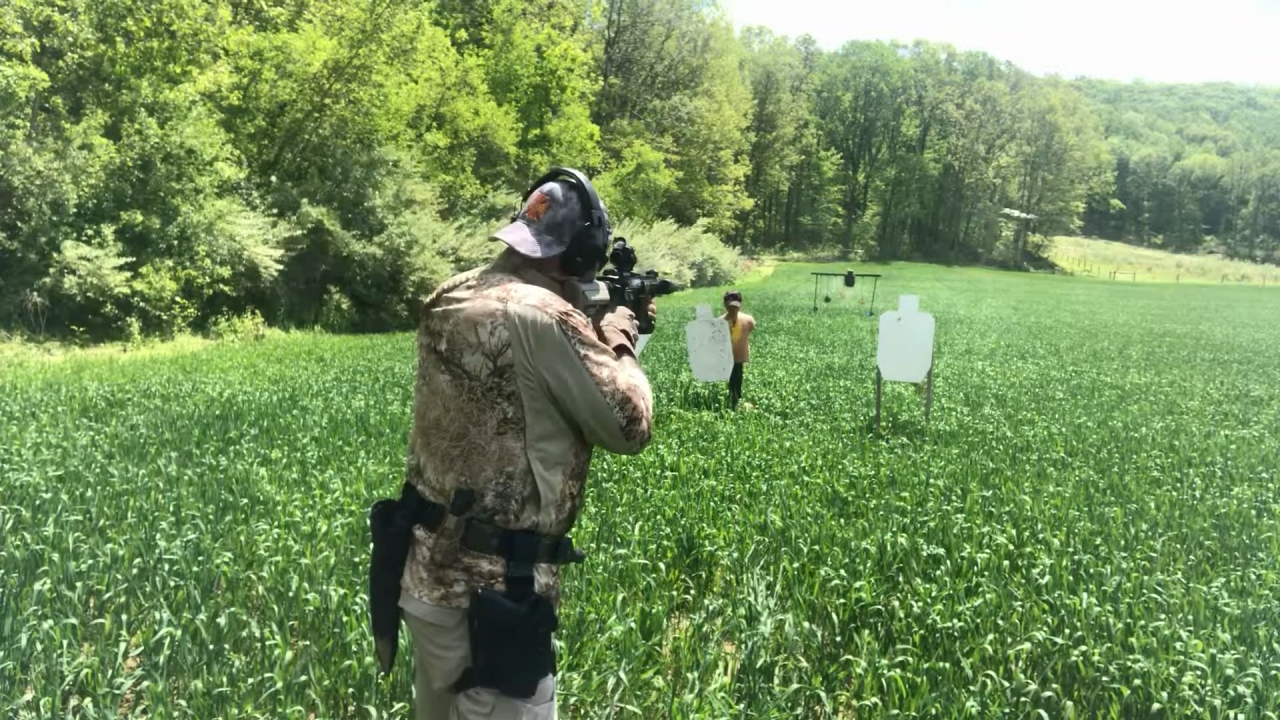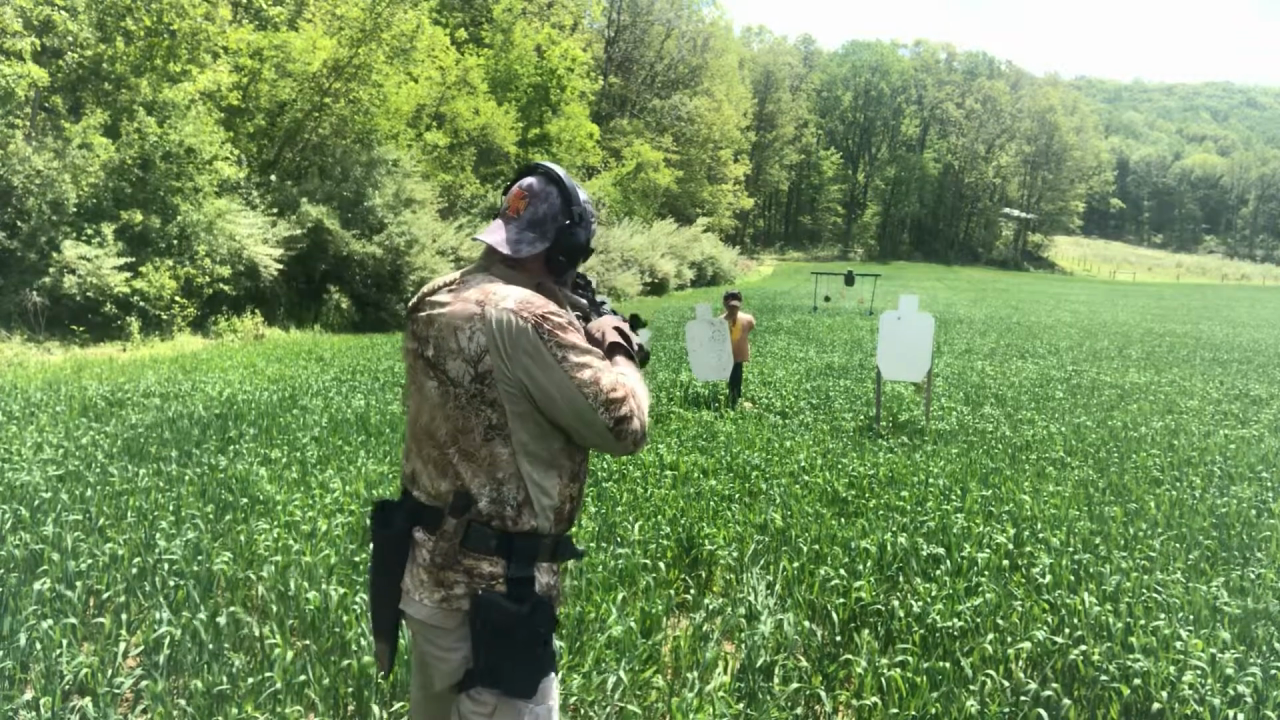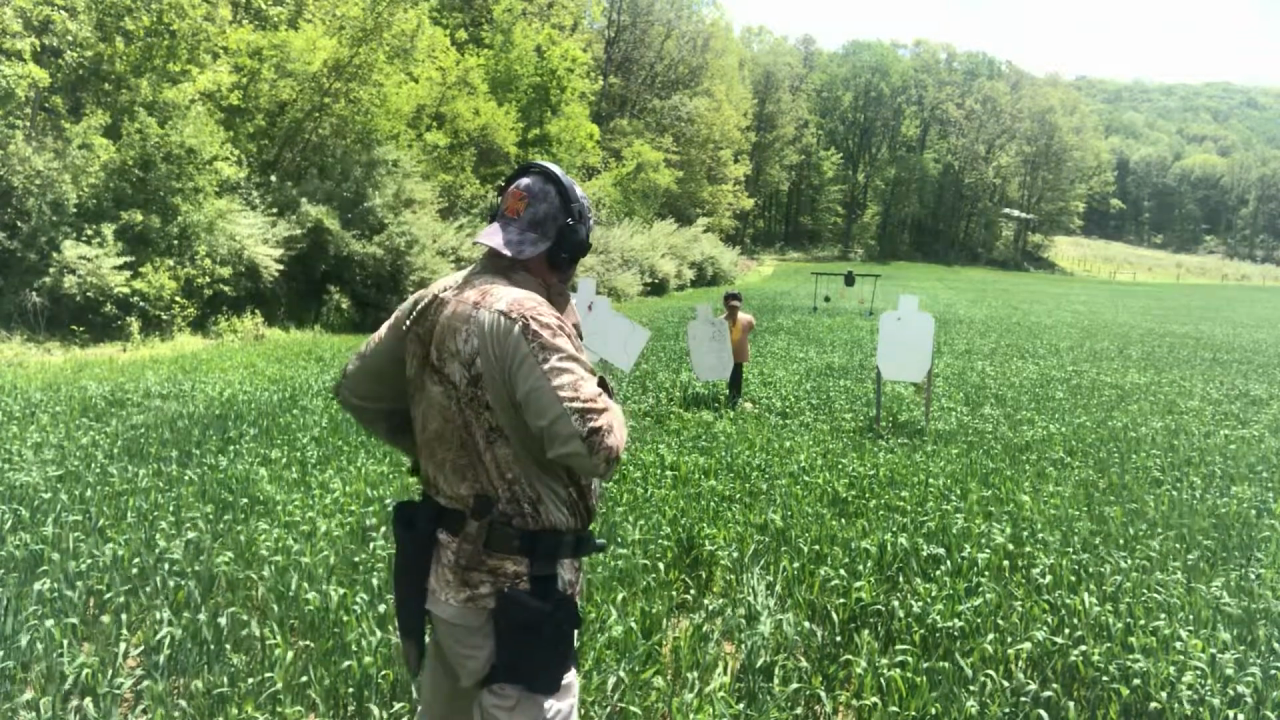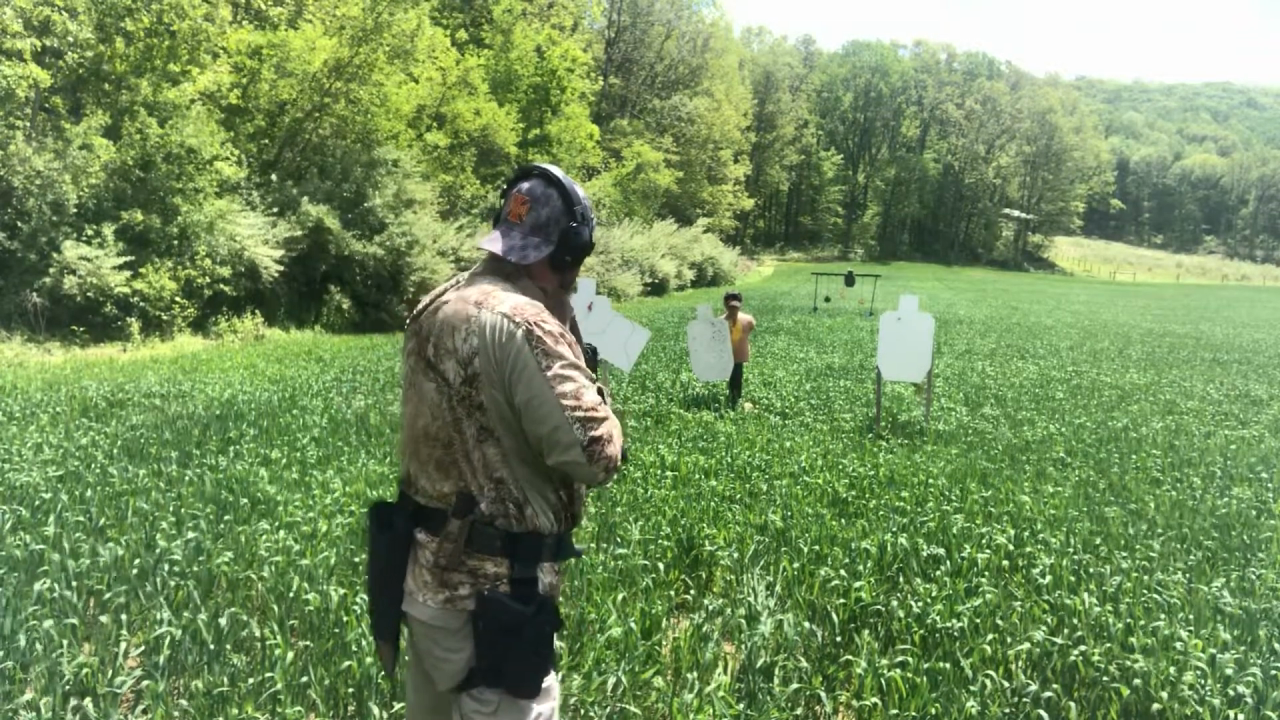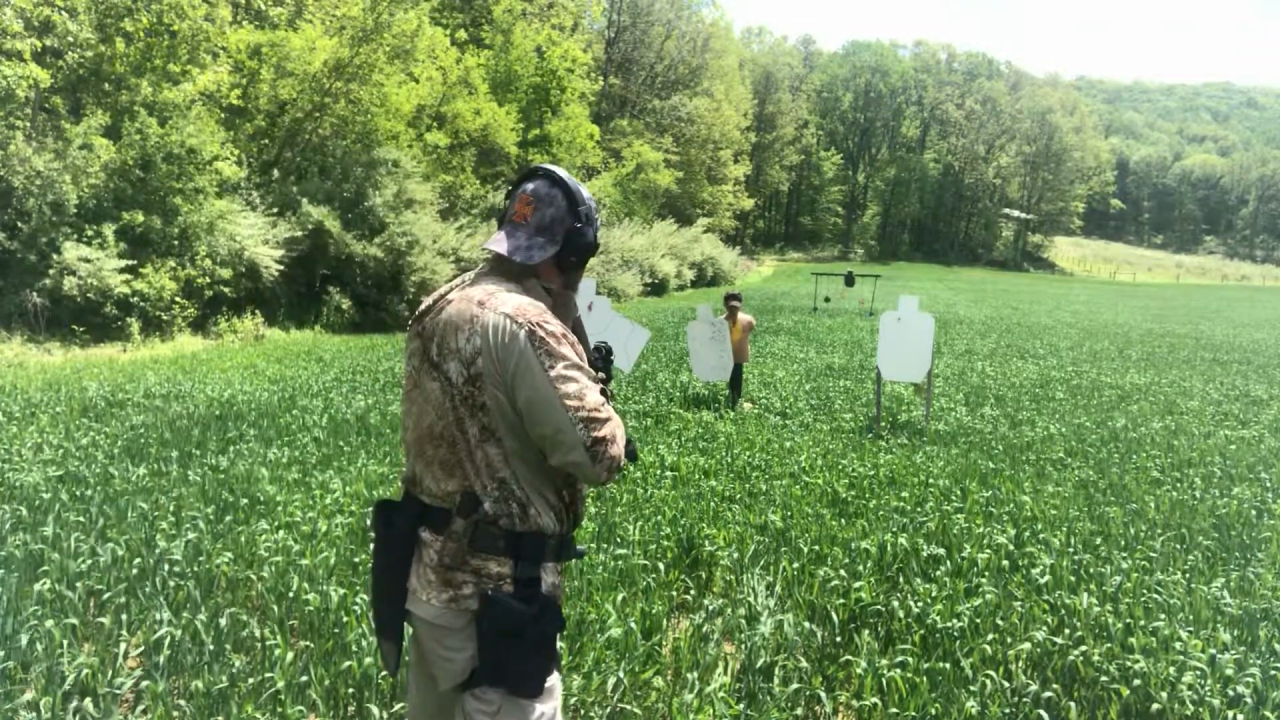
dt=1s
person 1, frame 1
left shoulder: (448, 300)
right shoulder: (544, 319)
right elbow: (628, 426)
left wrist: (594, 329)
right wrist: (618, 337)
left hip: (427, 570)
right hip: (491, 587)
person 1, frame 2
left shoulder: (433, 302)
right shoulder: (528, 321)
right elbow: (623, 426)
left wrist: (581, 342)
right wrist: (615, 350)
left hip: (427, 568)
right hip: (492, 584)
person 1, frame 3
left shoulder: (432, 303)
right shoulder: (525, 321)
left elbow: (357, 389)
right elbow: (592, 445)
right wrist: (603, 400)
left hip: (446, 567)
right hip: (515, 583)
person 1, frame 4
left shoulder: (436, 306)
right shoulder: (524, 325)
right elbow: (592, 454)
right wrist: (596, 400)
left hip: (428, 570)
right hip: (492, 586)
person 1, frame 5
left shoulder: (437, 308)
right shoulder: (528, 326)
right elbow: (597, 454)
right wrist: (597, 399)
left hip: (430, 569)
right hip: (496, 586)
